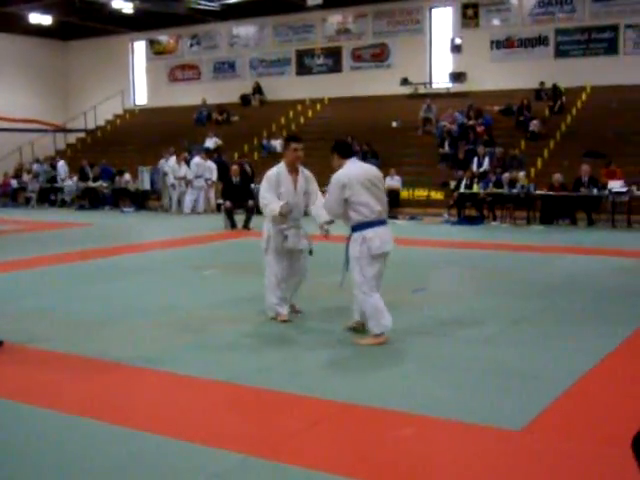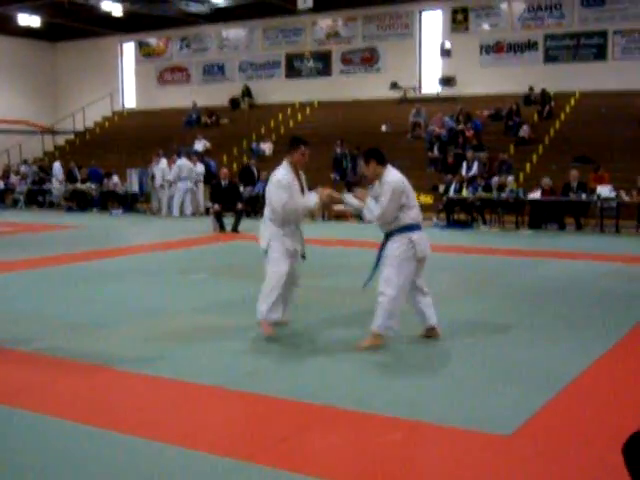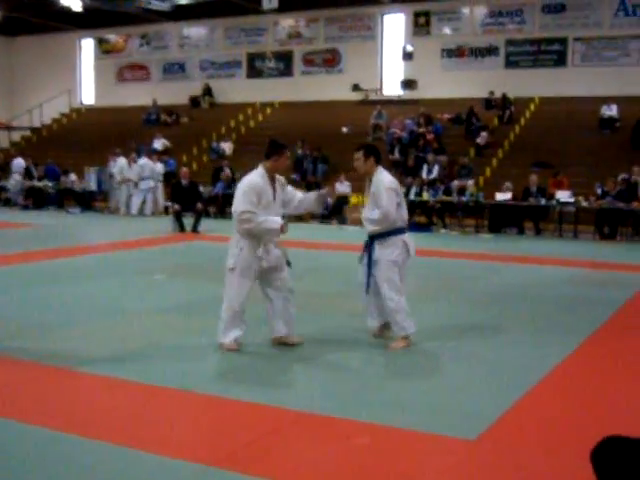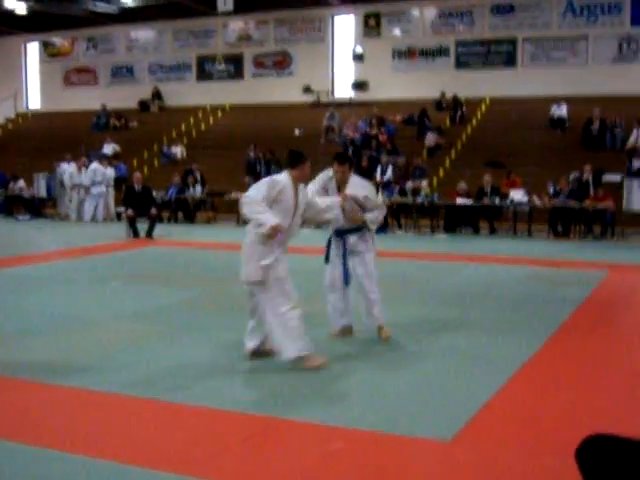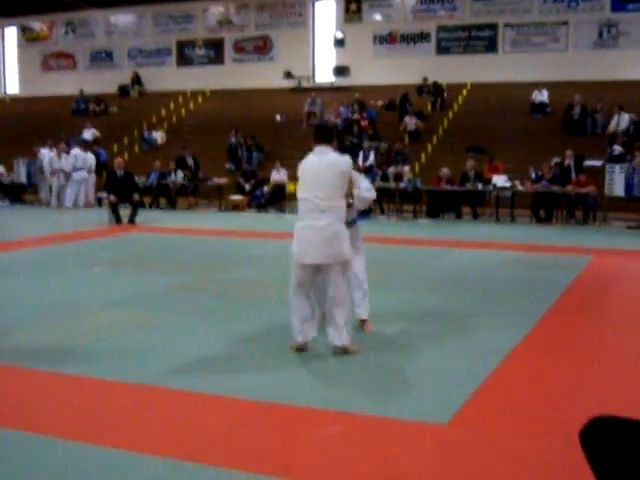
dt=0.5s
person 1, frame 1
left shoulder: (307, 175)
right shoulder: (273, 174)
left elbow: (315, 200)
right elbow: (265, 200)
left wrist: (323, 221)
right wrist: (279, 210)
left hip: (296, 228)
right hip: (276, 229)
left knee: (299, 269)
right knee: (276, 272)
left ankle: (287, 300)
right ankle: (277, 309)
person 1, frame 2
left shoulder: (299, 174)
right shoulder: (280, 177)
right elbow: (286, 208)
left wrist: (317, 199)
right wrist: (316, 198)
left hip: (292, 231)
right hip: (276, 231)
left knee: (290, 276)
right knee: (278, 274)
left ankle: (276, 313)
right ankle: (266, 317)
person 1, frame 3
left shoulder: (280, 182)
right shoulder: (251, 182)
left elbow: (295, 202)
right elbow: (242, 215)
left wrist: (319, 196)
right wrist: (275, 224)
left hip: (269, 246)
right hip: (247, 246)
left knee: (281, 289)
right knee: (239, 295)
left ankle: (283, 333)
right ankle: (228, 336)
person 1, frame 4
left shoulder: (300, 192)
right shoulder: (274, 183)
left elbow: (317, 208)
right elbow: (250, 201)
left wrist: (339, 202)
right wrist: (269, 222)
left hip: (272, 251)
right hip: (260, 251)
left knee: (266, 302)
right knee: (285, 303)
left ankle: (256, 345)
right ankle: (299, 353)
person 1, frame 5
left shoulder: (304, 164)
right shoulder: (344, 162)
left hip: (305, 230)
right hip: (332, 230)
left knee: (302, 288)
right knee: (338, 289)
left ankle: (302, 338)
right ankle: (340, 340)
person 2, frame 1
left shoulder: (340, 177)
right shoulder: (373, 171)
left elbow: (334, 211)
left wrist: (332, 195)
left hip: (364, 236)
right hip: (381, 231)
left knee: (365, 287)
right knee: (369, 282)
left ankle: (379, 332)
right ankle: (361, 321)
person 2, frame 2
left shoulder: (392, 182)
right shoulder: (386, 179)
left elbow: (382, 215)
right elbow: (374, 200)
left wrist: (366, 200)
right wrist: (345, 197)
left hip: (404, 240)
right hip: (408, 238)
left knee: (390, 288)
right knee: (415, 286)
left ankle: (378, 334)
right ankle: (431, 326)
person 2, frame 3
left shoulder: (385, 182)
right shoulder: (373, 180)
left elbow: (387, 216)
left wrist: (362, 217)
right wrist: (362, 214)
left hip: (391, 244)
right hip: (377, 242)
left knee: (391, 290)
right knee: (371, 285)
left ankle: (404, 334)
right ankle: (383, 323)
person 2, frame 4
left shoulder: (363, 187)
right shoulder: (327, 177)
left elbow: (380, 210)
right elbow: (312, 192)
left wrist: (365, 219)
left hip: (359, 239)
right hip: (337, 240)
left knee: (368, 283)
right knee: (333, 284)
left ankle: (379, 324)
right ankle: (343, 325)
person 2, frame 5
left shoulder: (356, 178)
left elbow: (369, 194)
left wrist: (355, 195)
left hip: (350, 231)
left knee: (358, 275)
left ankle: (363, 317)
